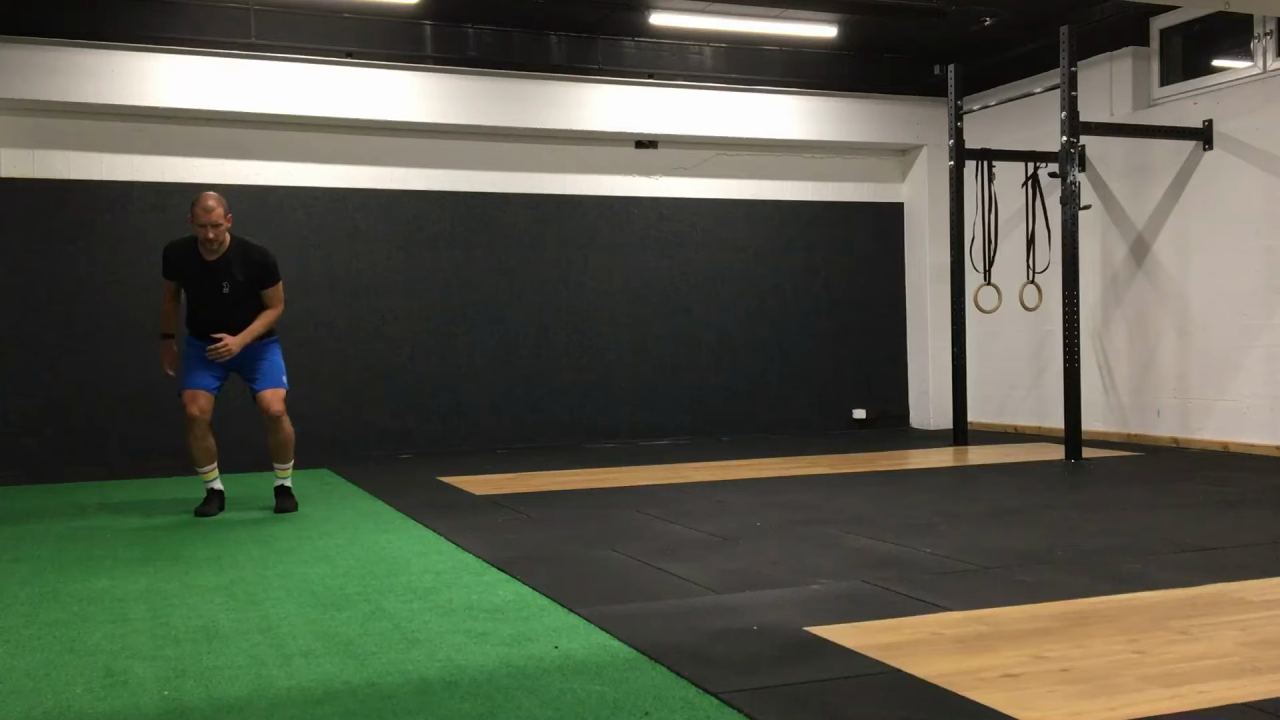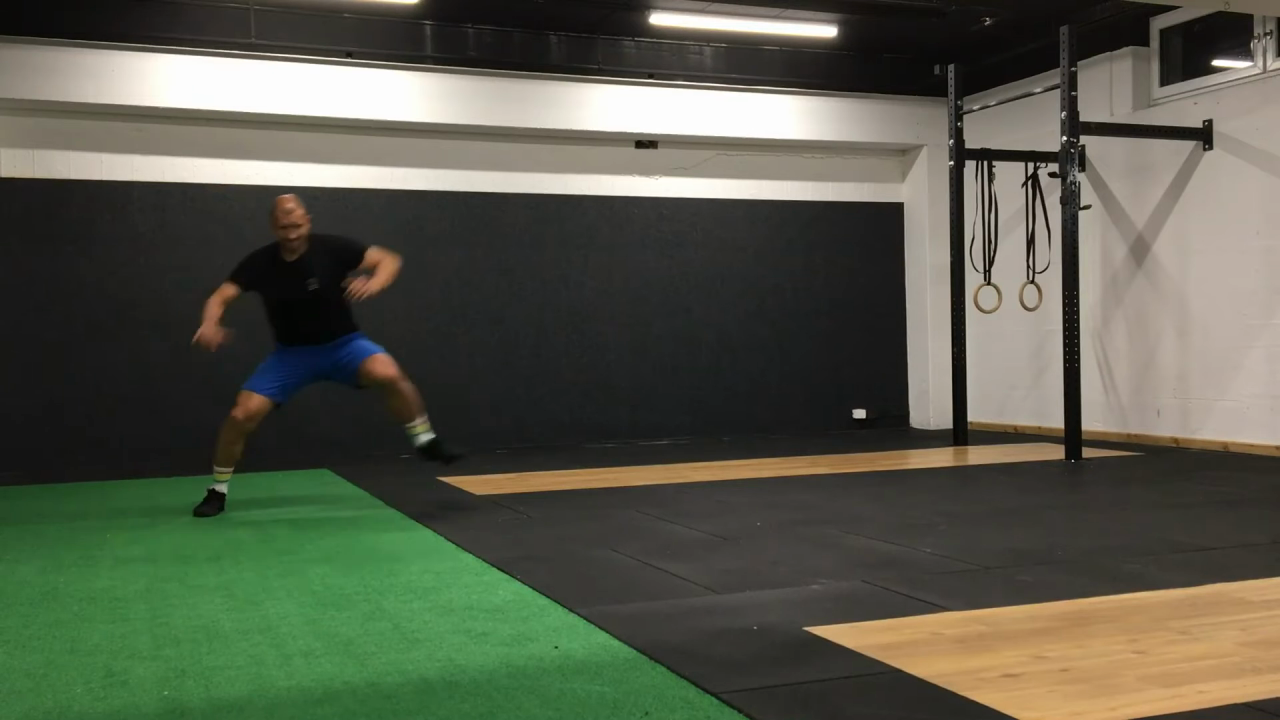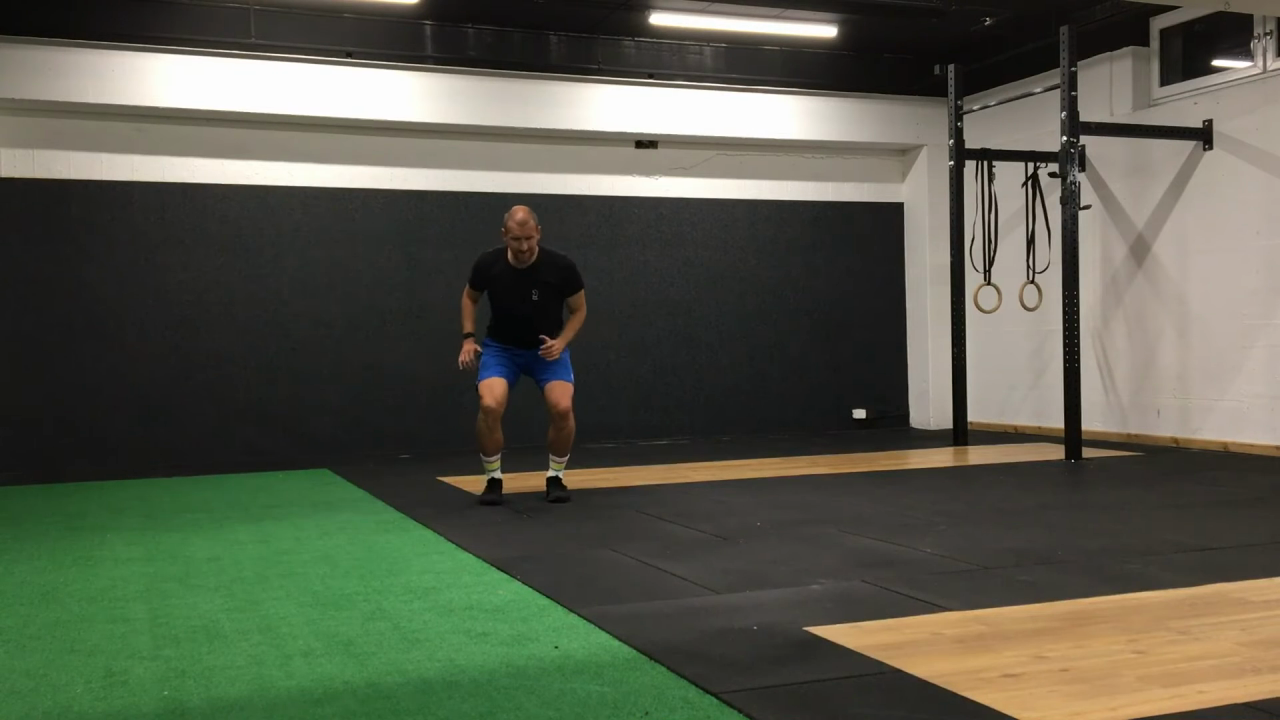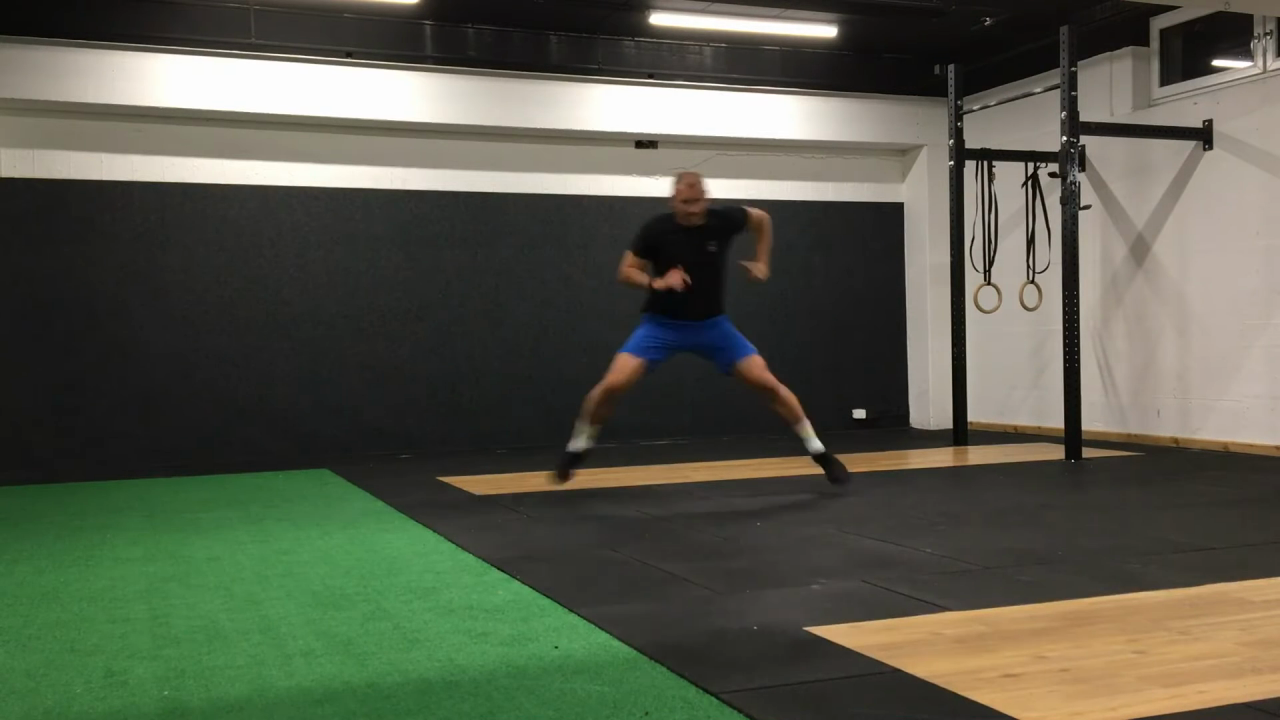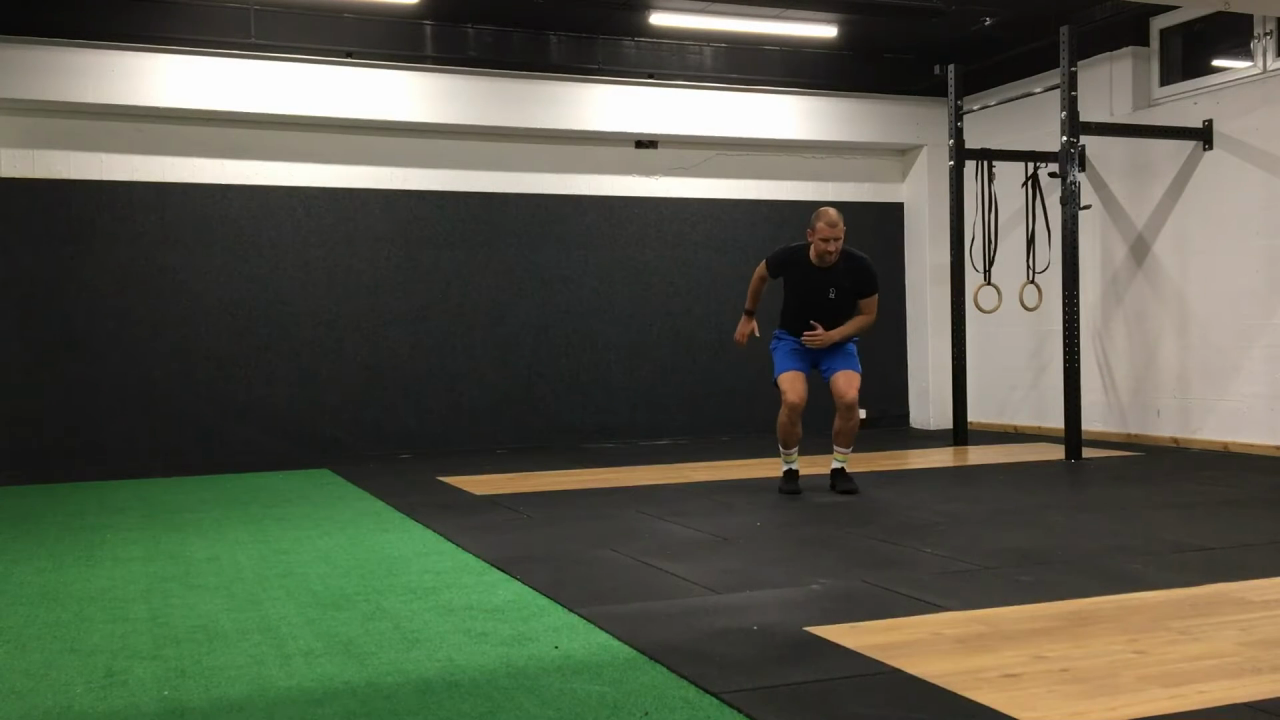
dt=1s
person 1, frame 1
left shoulder: (257, 257)
right shoulder: (176, 254)
left elbow: (275, 306)
right elbow: (171, 294)
left wrist: (240, 340)
right wrist: (167, 339)
left hip: (255, 343)
right hip: (202, 344)
left knee: (275, 410)
right knee: (195, 413)
left ankle: (284, 486)
right ankle: (214, 490)
person 1, frame 2
left shoulder: (334, 247)
right shoulder: (259, 264)
left elbow: (388, 260)
right elbow: (218, 299)
left wrist: (374, 283)
right wrist: (209, 325)
left hip: (343, 343)
right hip: (291, 353)
left knee: (388, 376)
right knee: (241, 416)
left ankle: (425, 441)
right ankle: (218, 491)
person 1, frame 3
left shoulder: (561, 267)
right shoulder: (488, 264)
left elbow: (579, 309)
right elbow: (470, 297)
left wrist: (561, 342)
right wrist: (468, 338)
left hip: (547, 348)
right hip: (500, 347)
left knee: (562, 408)
right knee: (490, 406)
left ankle: (555, 477)
right ankle: (493, 479)
person 1, frame 4
left shoulder: (723, 219)
right shoulder: (656, 230)
left elbow: (762, 219)
right elbow: (626, 271)
left wrist: (762, 262)
right wrist: (656, 283)
left hip: (711, 324)
right hip: (662, 323)
left knee: (767, 384)
right knee: (614, 384)
left ankle: (817, 451)
right ankle: (579, 447)
person 1, frame 5
left shoulder: (859, 267)
right shoulder: (789, 257)
left elbow: (868, 314)
right elbow: (761, 275)
left wrist: (832, 337)
right wrist: (748, 316)
left hip: (836, 341)
right hip: (792, 339)
left knee: (848, 399)
right knee: (793, 401)
left ankle: (838, 469)
right ankle: (789, 469)
